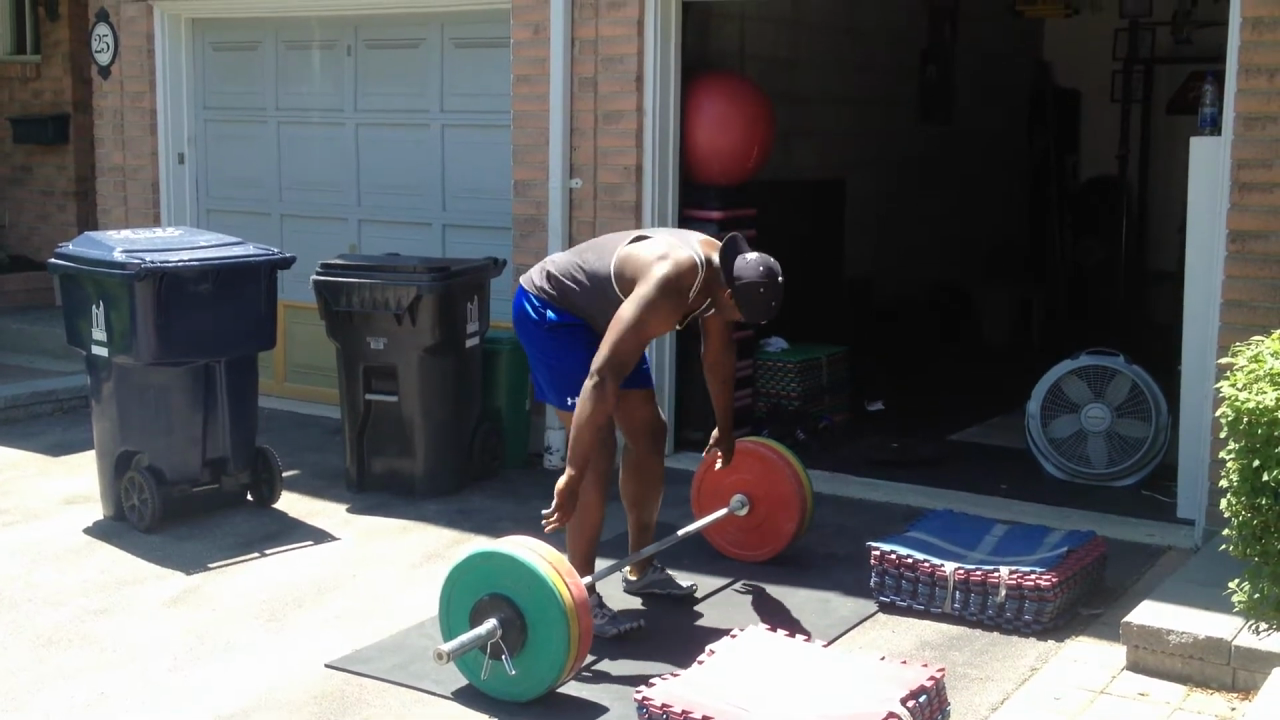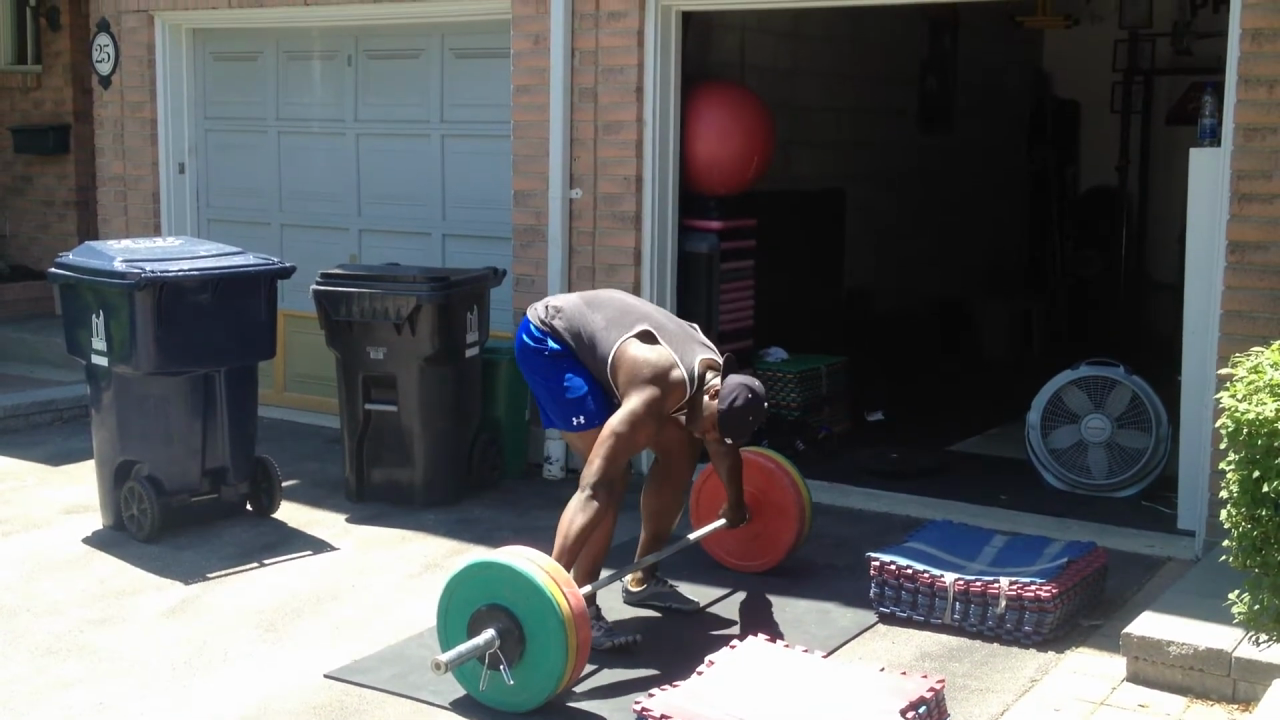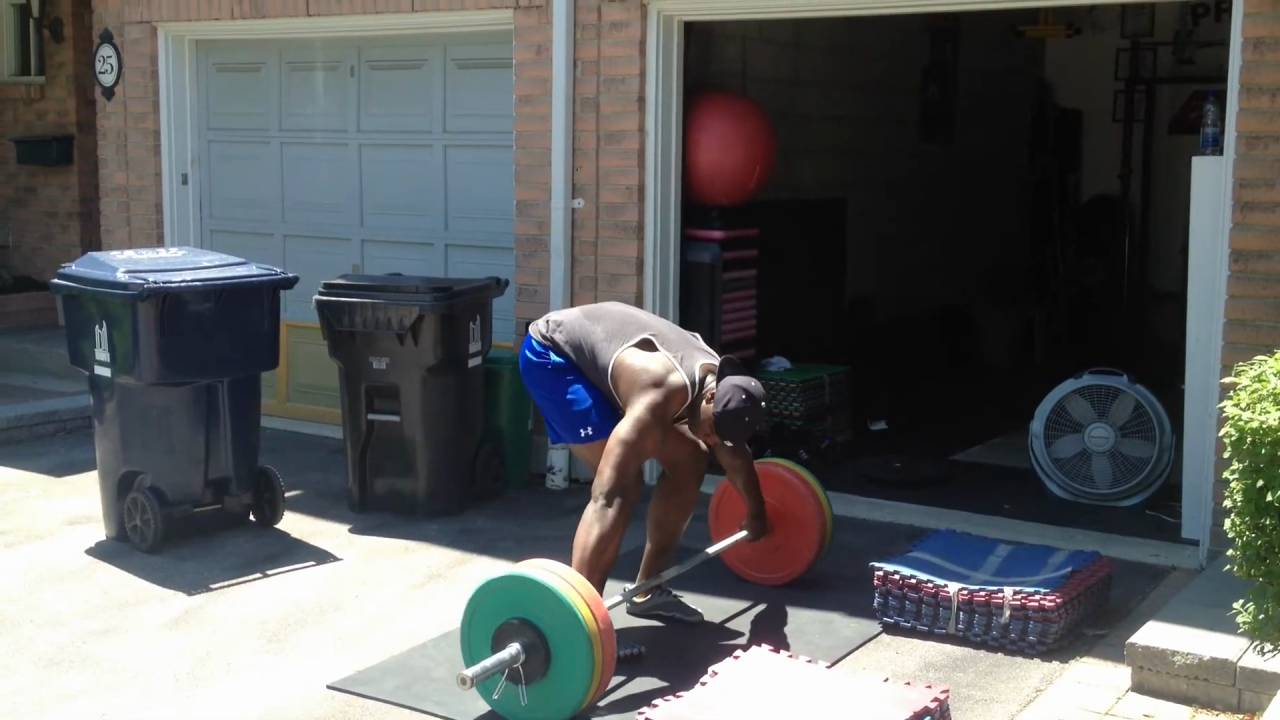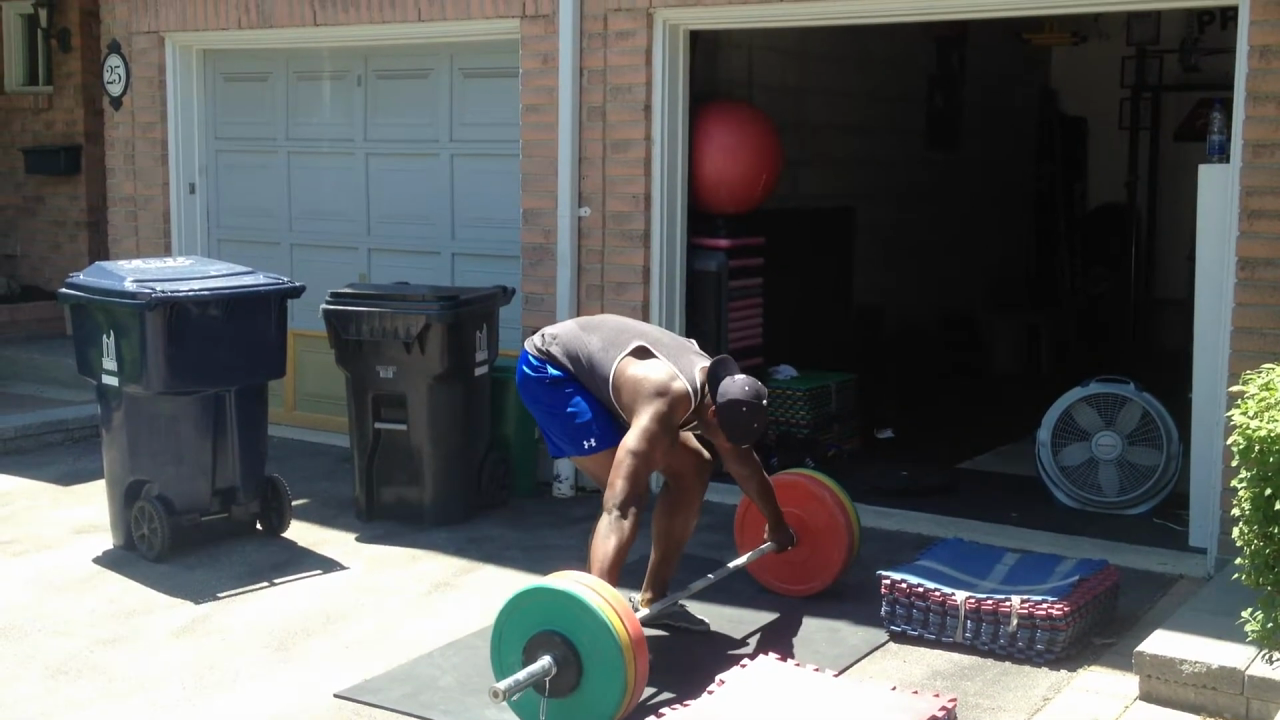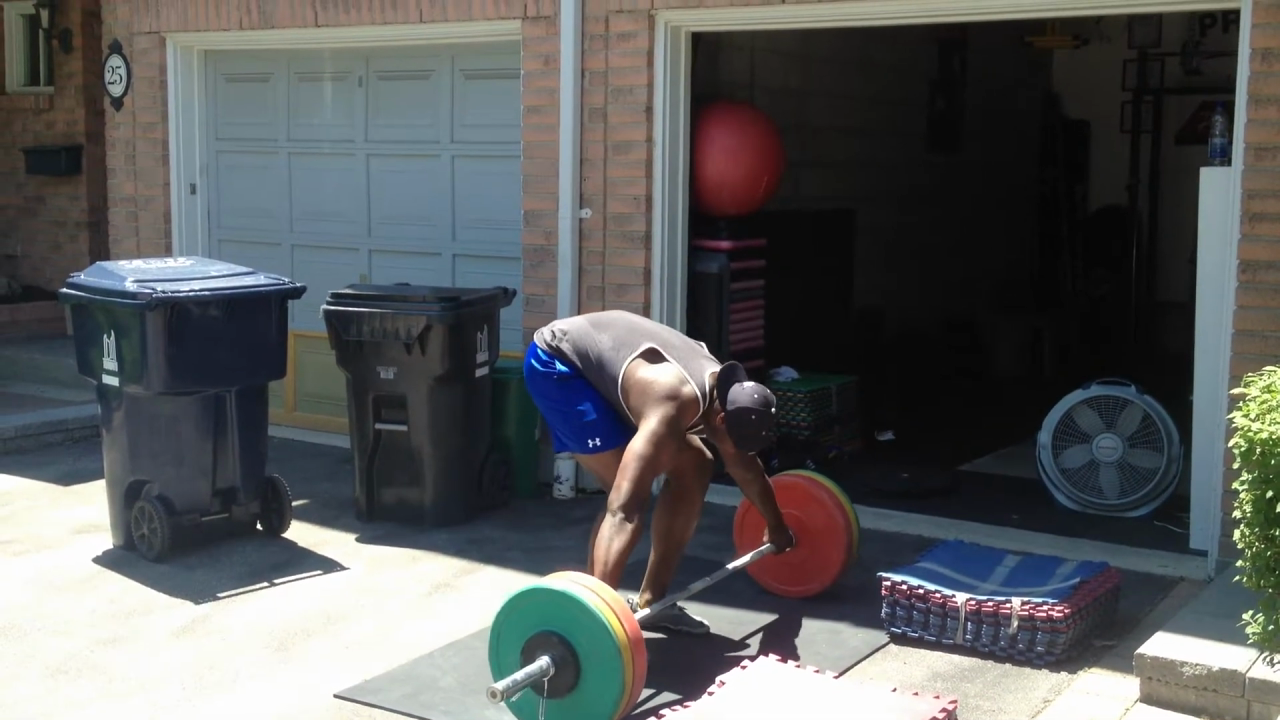
dt=0.5s
person 1, frame 1
left shoulder: (722, 271)
right shoulder: (669, 284)
left elbow: (717, 350)
right elbow: (601, 378)
left wrist: (724, 426)
right wrist: (572, 472)
left hip: (595, 312)
right hip: (549, 309)
left knee: (650, 432)
right knee: (596, 451)
left ankle: (642, 569)
right ankle: (582, 596)
person 1, frame 2
left shoulder: (718, 374)
right shoulder: (658, 392)
left elbow: (722, 449)
right elbow: (595, 488)
left wrist: (734, 505)
left hip: (590, 331)
right hip: (548, 338)
left knee: (681, 449)
right knee: (611, 472)
left ankle: (642, 580)
person 1, frame 3
left shoulder: (723, 387)
right shoulder: (661, 396)
left elbow: (737, 457)
right elbow: (607, 496)
left wrist: (756, 515)
left hip: (595, 352)
right hip: (553, 353)
left knee: (689, 463)
right knee: (623, 482)
left ankle: (648, 590)
person 1, frame 4
left shoulder: (722, 389)
right shoulder: (664, 405)
left elbow: (746, 467)
right elbow: (620, 506)
left wrist: (776, 525)
left hip: (596, 362)
right hip: (549, 368)
left knee: (693, 468)
right knee: (629, 490)
left ankle: (652, 598)
person 1, frame 5
left shoulder: (728, 392)
right shoulder: (673, 408)
left elbow: (747, 469)
right elbow: (624, 508)
left wrist: (776, 526)
left hip: (600, 358)
right hip: (557, 361)
left knee: (695, 467)
right knee: (633, 493)
left ankle: (651, 600)
